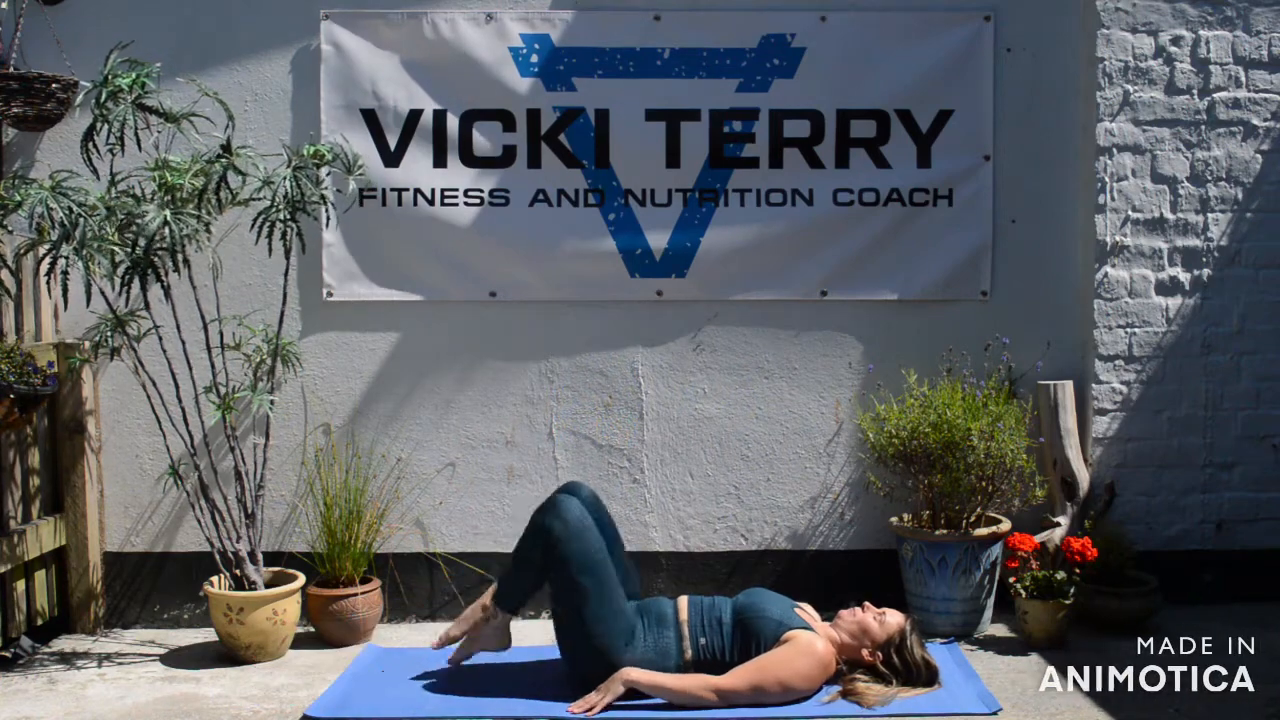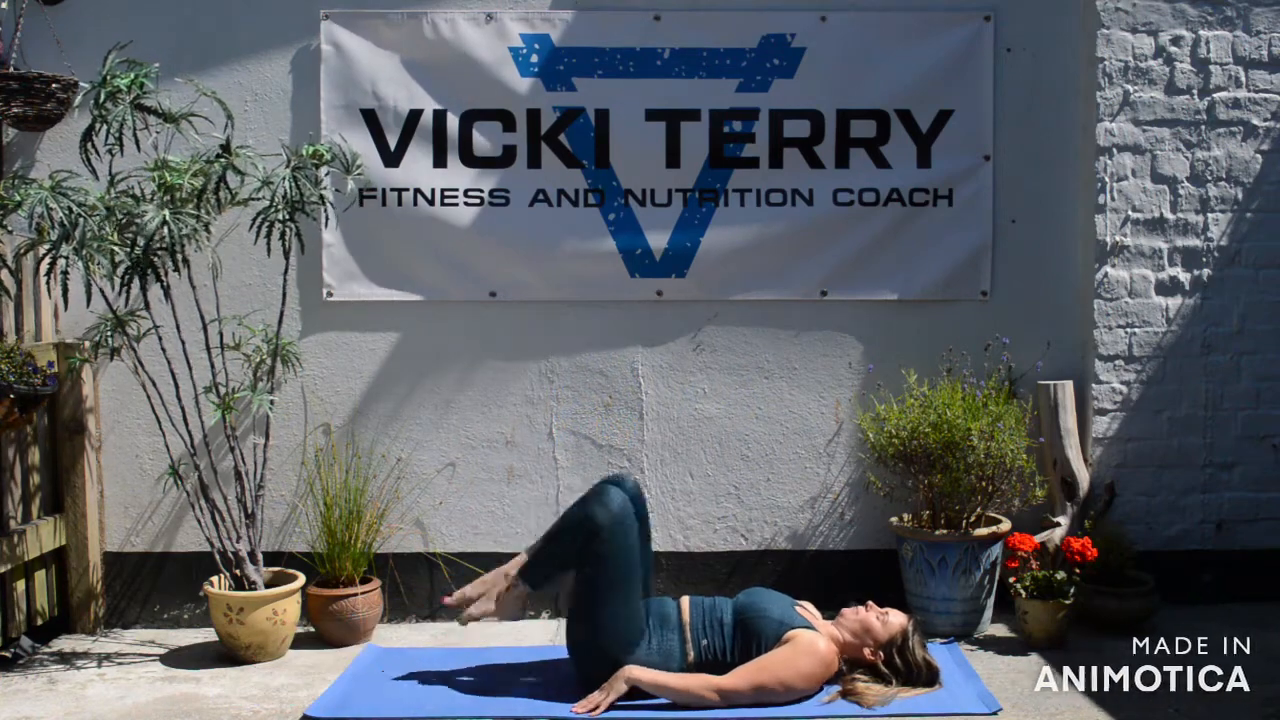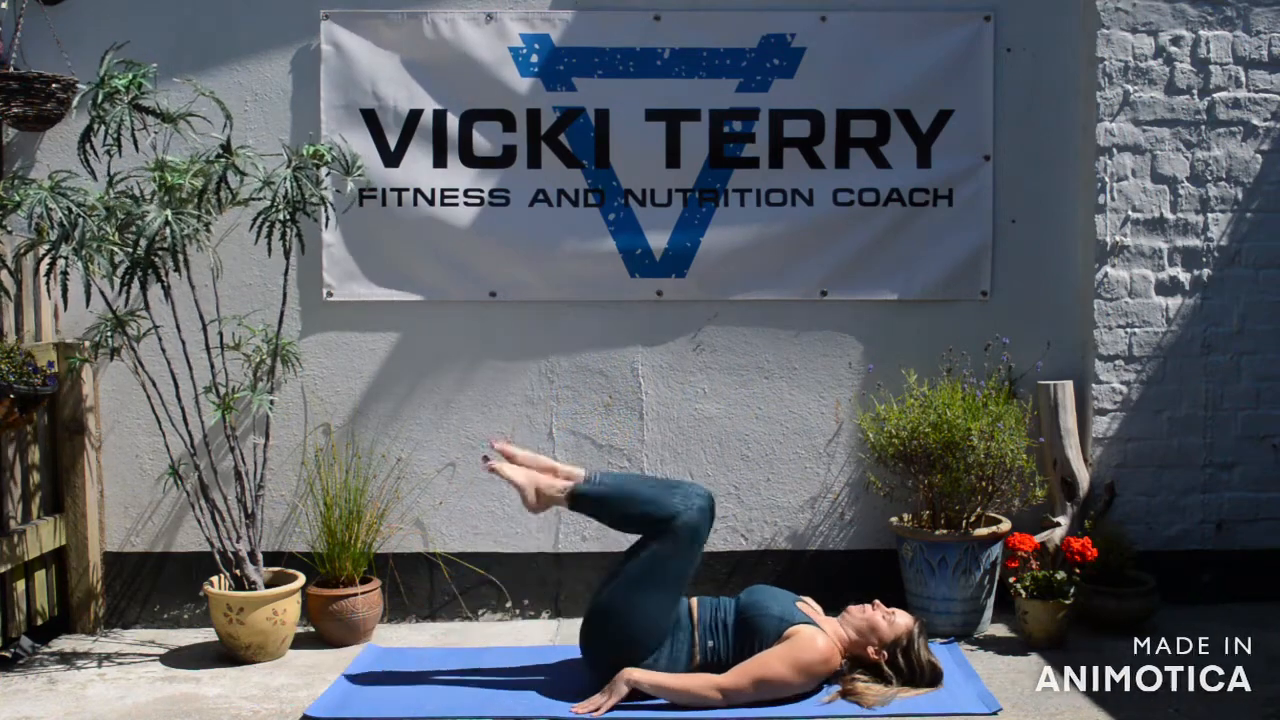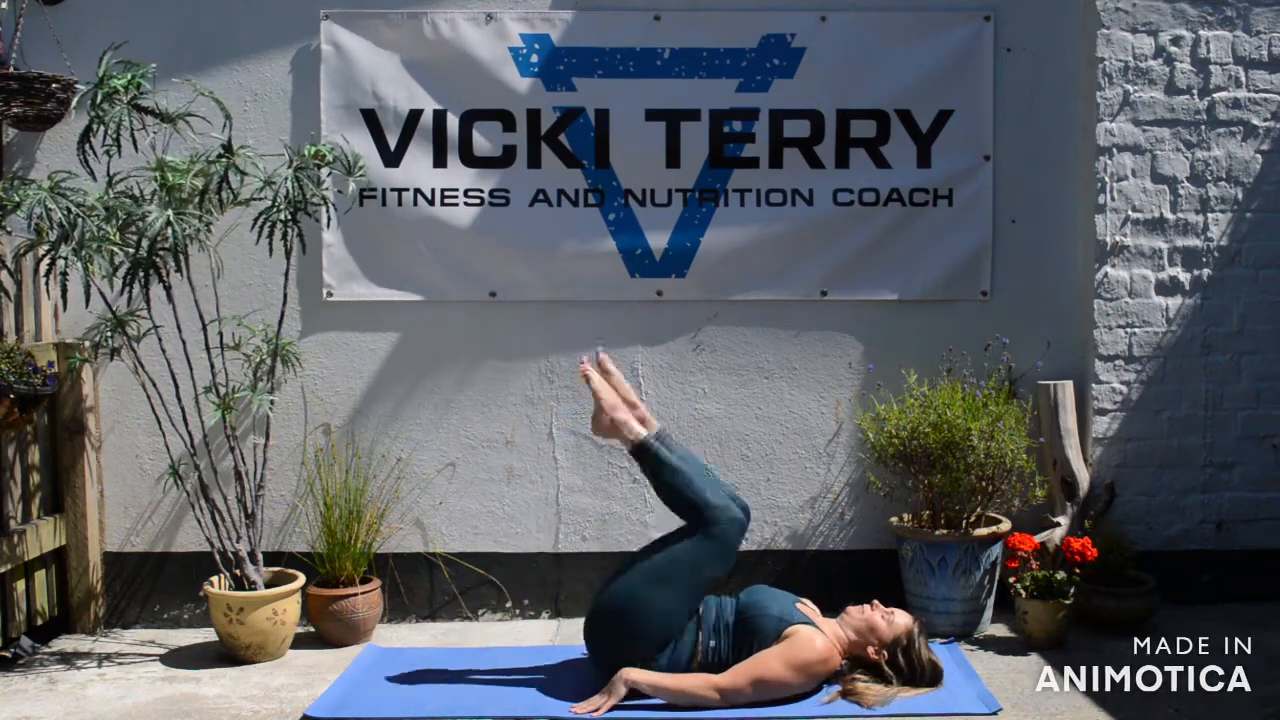
dt=0.1s
person 1, frame 1
left shoulder: (812, 658)
right shoulder: (808, 619)
left wrist: (630, 678)
left hip: (628, 654)
right hip: (646, 618)
left knee: (563, 514)
right knee: (576, 499)
left ankle: (493, 611)
right ankle: (494, 610)
person 1, frame 2
left shoulder: (813, 657)
right shoulder: (807, 615)
left wrist: (634, 675)
left hip: (629, 654)
right hip: (652, 623)
left knee: (612, 501)
right knee: (620, 494)
left ankle: (517, 580)
right ankle: (519, 577)
person 1, frame 3
left shoulder: (817, 653)
right shoulder: (814, 615)
left wrist: (633, 677)
left hip: (632, 653)
right hip: (662, 636)
left knee: (689, 512)
right knee: (693, 506)
left ankle: (562, 488)
right ankle: (564, 485)
person 1, frame 4
left shoulder: (818, 658)
right shoulder: (809, 615)
left elbow: (721, 688)
left wrist: (631, 676)
left hip: (632, 633)
right hip: (640, 642)
left knee: (725, 519)
left ankle: (634, 432)
right ankle: (637, 429)
